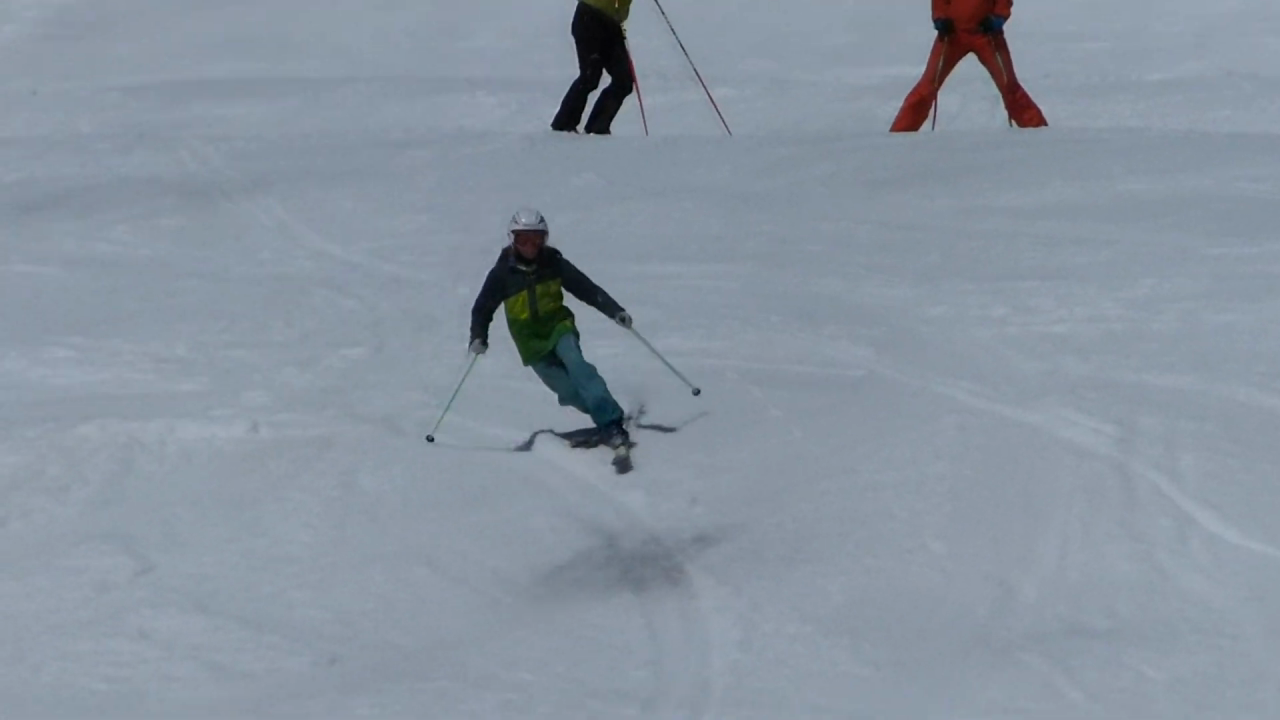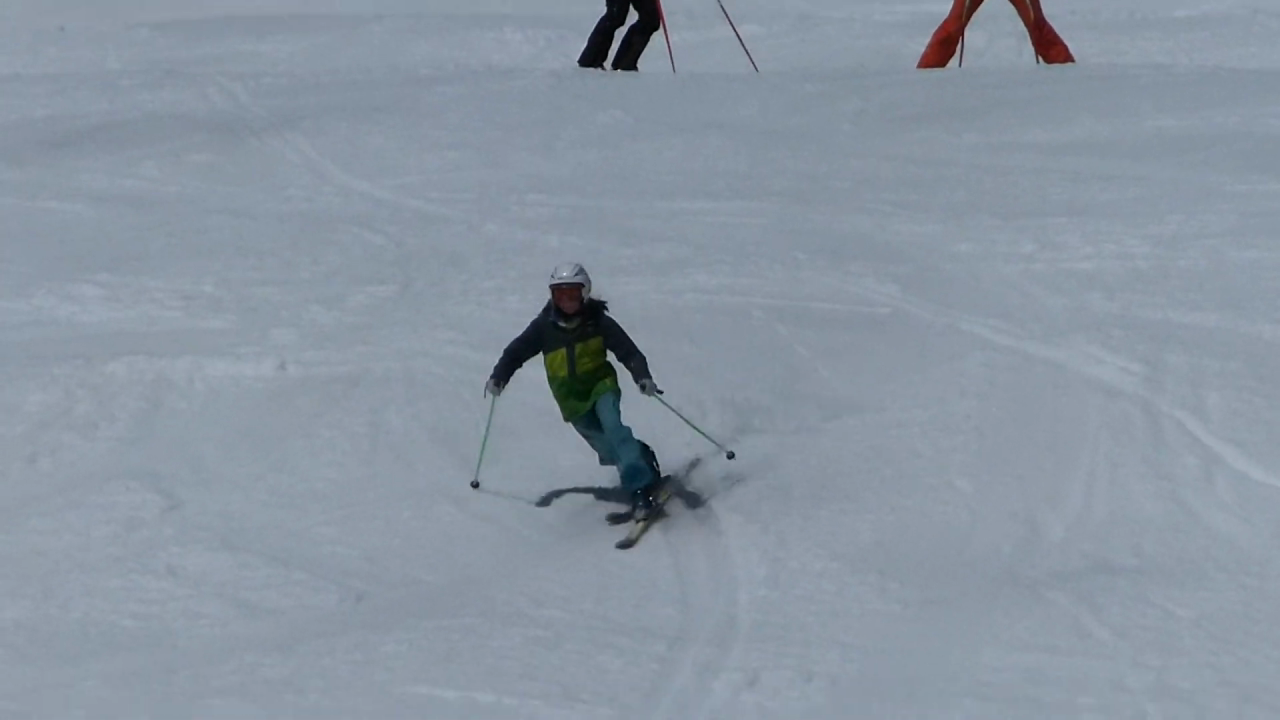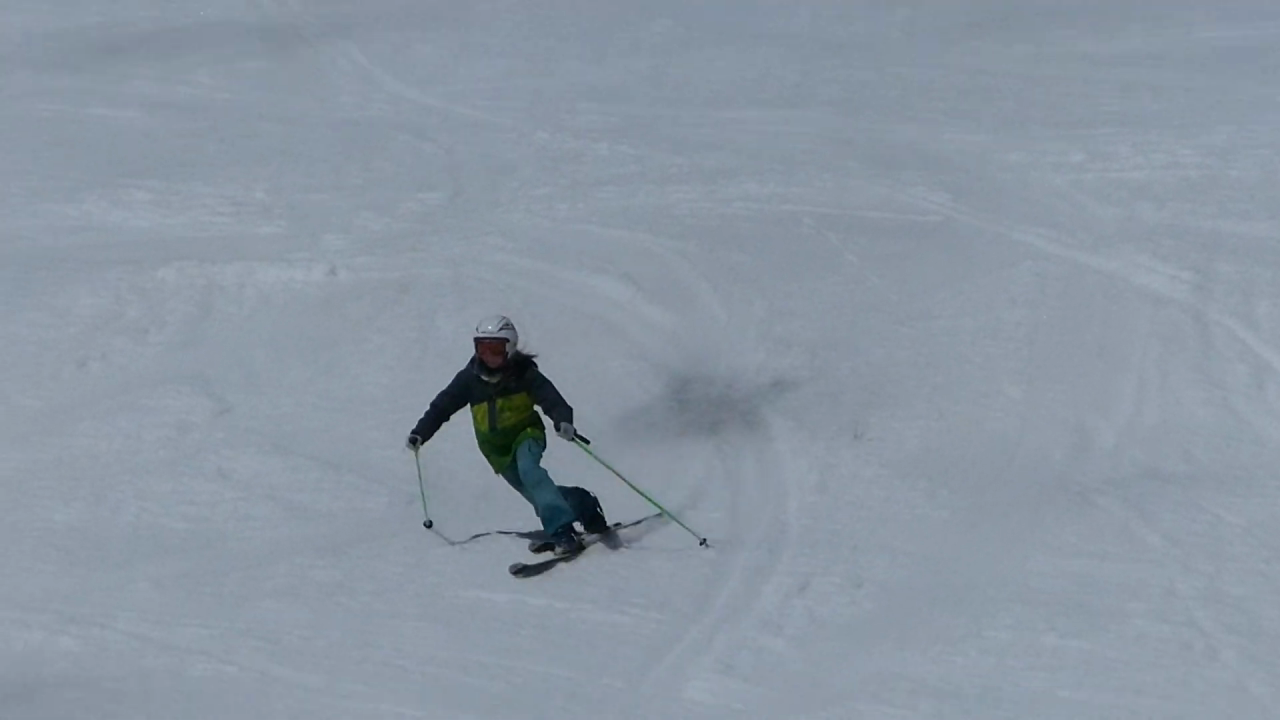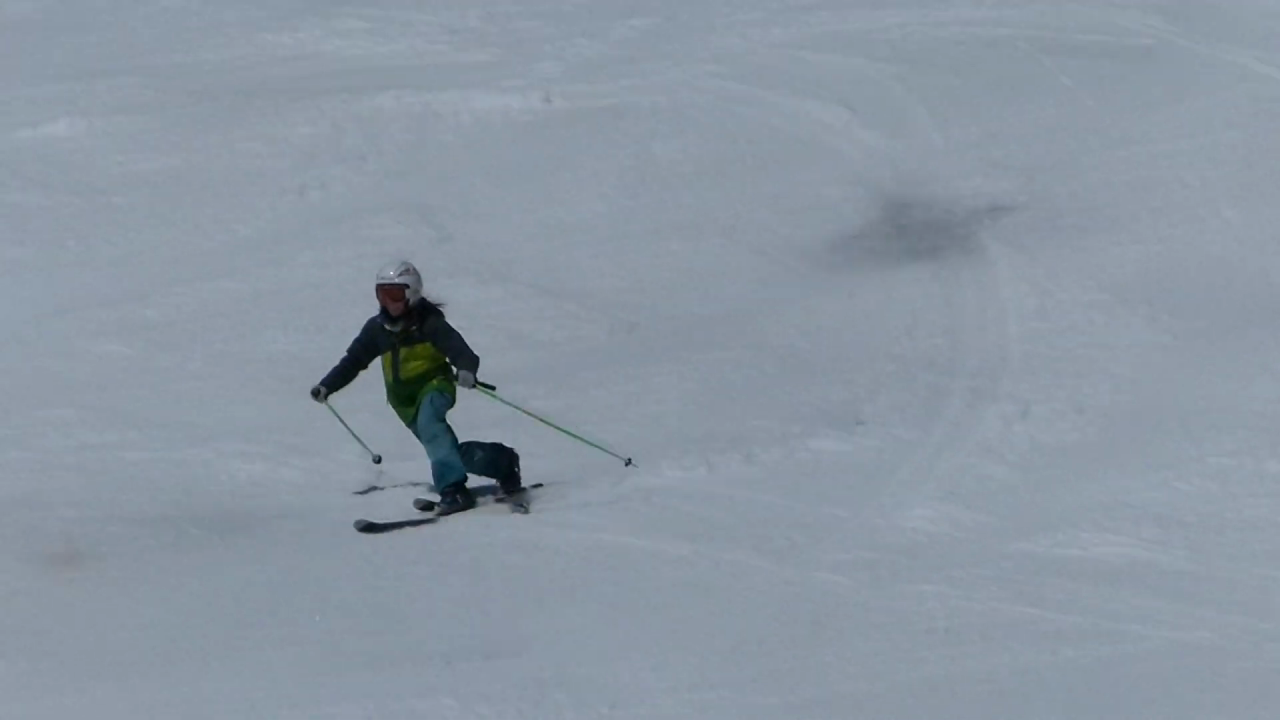
dt=0.4s
person 1, frame 1
left shoulder: (555, 264)
right shoulder: (502, 272)
left elbow: (587, 289)
right elbow: (483, 306)
left wrist: (616, 311)
right wrist: (479, 334)
left hip: (559, 326)
right hip: (531, 340)
left knee: (576, 365)
right knee: (570, 392)
left ankle: (611, 423)
right ankle: (607, 417)
person 1, frame 2
left shoulder: (599, 321)
right shoulder: (544, 326)
left elbow: (629, 352)
right elbow: (516, 352)
left wrist: (643, 377)
right wrist: (499, 376)
left hip: (601, 384)
right hip: (571, 398)
left knee: (612, 425)
right knee: (612, 451)
left ankle: (640, 491)
right ankle: (641, 457)
person 1, frame 3
left shoulder: (525, 374)
right shoulder: (469, 378)
left elbow: (555, 402)
right elbow: (441, 407)
left wrist: (564, 422)
right wrist: (419, 434)
left hip: (525, 434)
right hip: (496, 449)
left knee: (528, 469)
right knee: (543, 497)
left ankle: (563, 530)
right ankle: (583, 504)
person 1, frame 4
left shoulder: (430, 323)
right shoulder: (377, 327)
left elbow: (463, 353)
right elbow: (353, 359)
left wrist: (467, 371)
right wrist: (327, 385)
left hip: (435, 385)
right hip: (404, 399)
left knee: (428, 424)
right knee: (454, 453)
left ankle: (453, 489)
right ankle: (502, 461)
